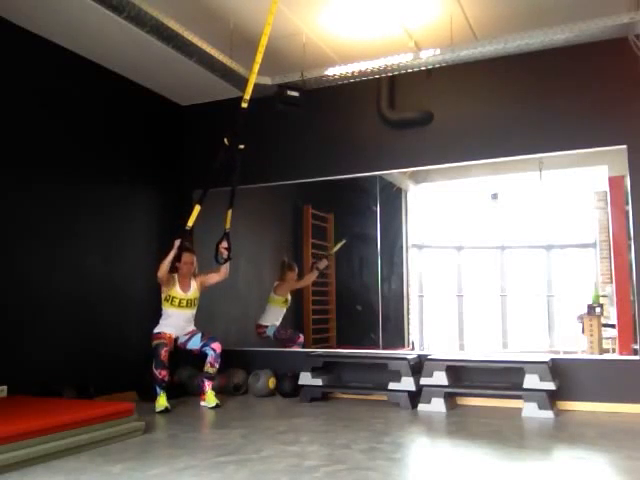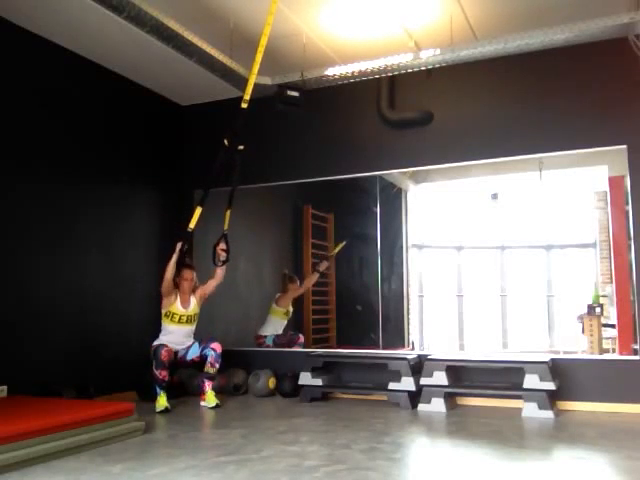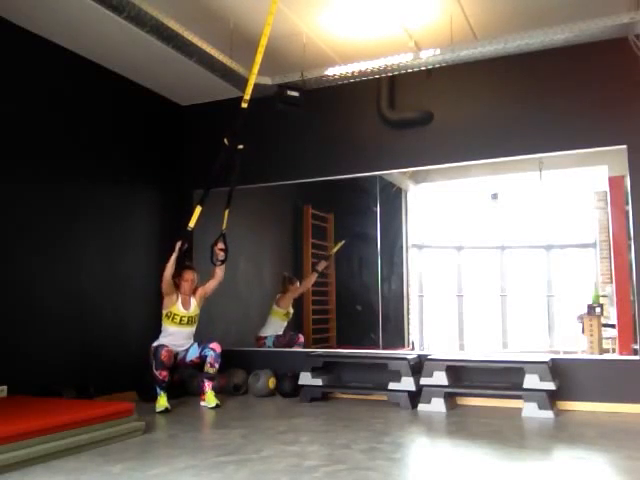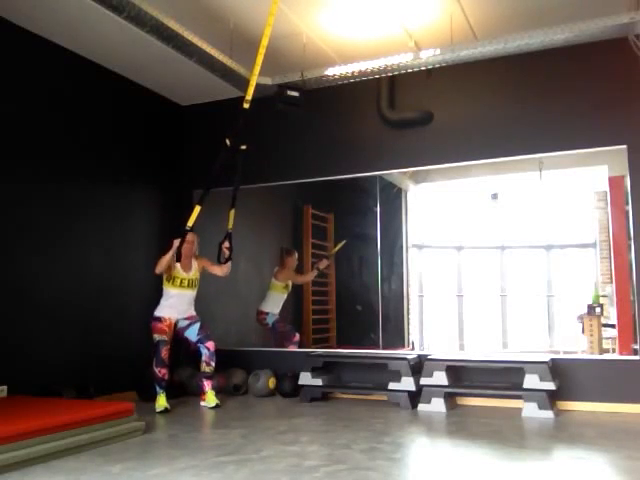
dt=0.3s
person 1, frame 1
left shoulder: (199, 281)
right shoulder: (169, 281)
left elbow: (222, 275)
right elbow: (160, 275)
left wrist: (224, 255)
right wrist: (173, 251)
left hip: (187, 332)
right hip: (165, 331)
left knee: (215, 346)
right knee: (161, 352)
left ankle: (207, 393)
right ankle: (161, 396)
person 1, frame 2
left shoulder: (198, 296)
right shoulder: (170, 297)
left elbow: (217, 279)
right elbow: (167, 278)
left wrist: (222, 257)
right wrist: (176, 254)
left hip: (187, 348)
right hip: (165, 346)
left knee: (215, 348)
right knee: (162, 353)
left ankle: (206, 394)
right ankle: (161, 396)
person 1, frame 3
left shoulder: (199, 296)
right shoulder: (171, 297)
left elbow: (217, 279)
right elbow: (166, 277)
left wrist: (220, 256)
right wrist: (176, 253)
left hip: (187, 350)
right hip: (165, 347)
left knee: (214, 349)
right knee: (162, 353)
left ankle: (207, 394)
right ankle: (161, 396)
person 1, frame 4
left shoulder: (200, 263)
right shoulder: (170, 260)
left elbow: (224, 272)
right elbow: (158, 270)
left wrist: (227, 254)
right wrist: (173, 251)
left hip: (187, 316)
right hip: (164, 317)
left knee: (208, 345)
right knee: (162, 349)
left ankle: (207, 393)
right ankle: (160, 396)
